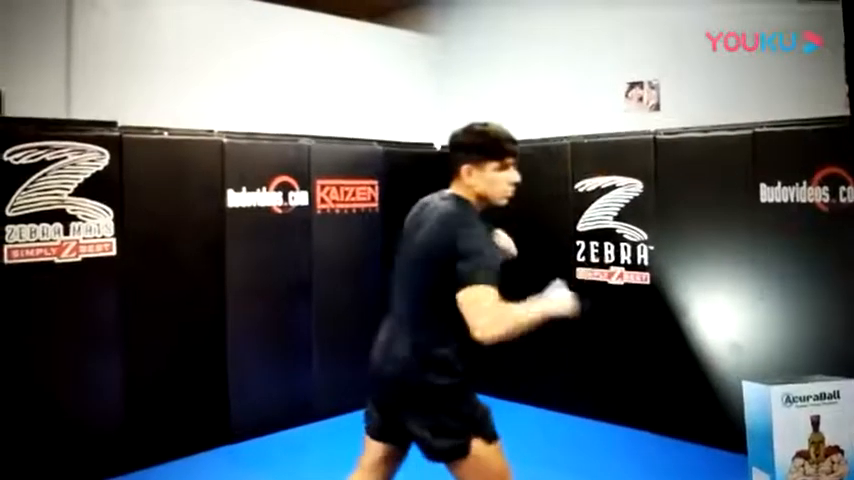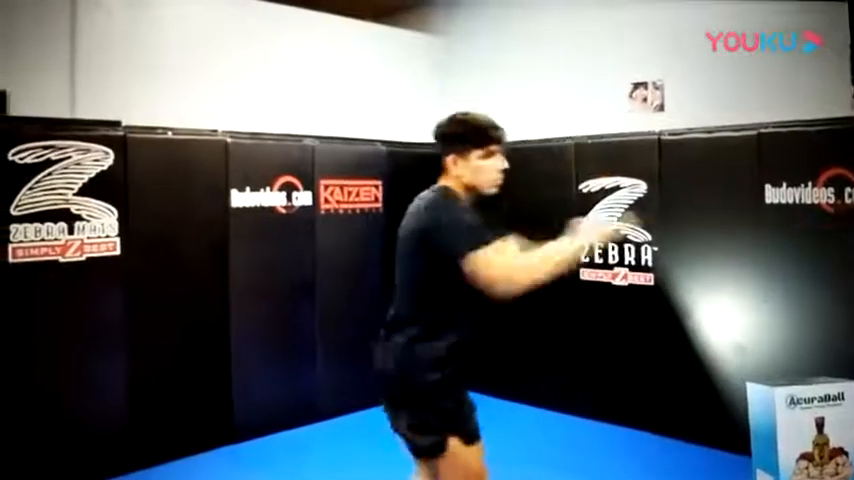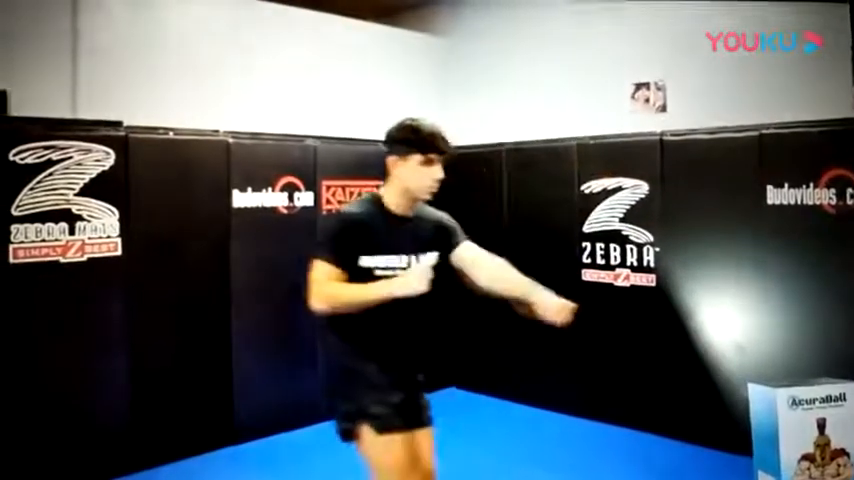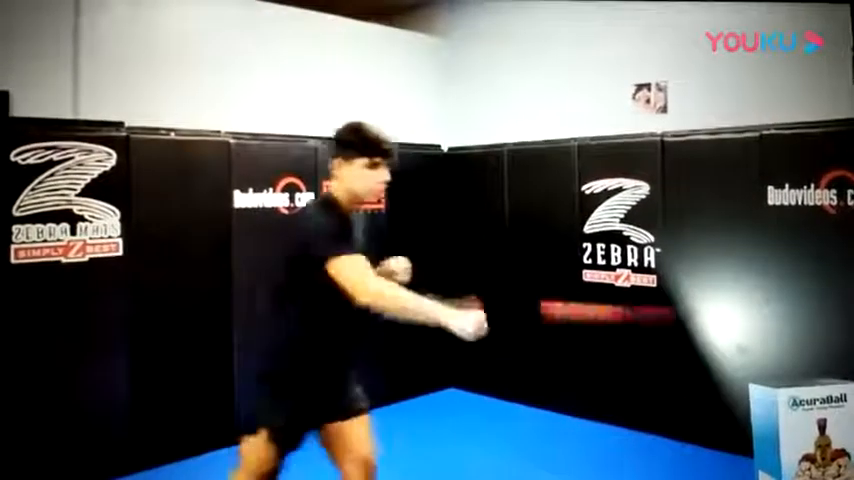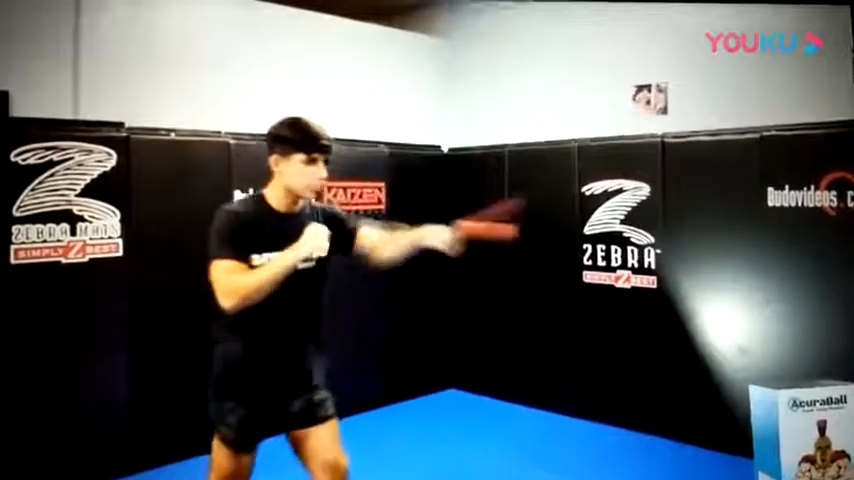
dt=0.4s
person 1, frame 1
left shoulder: (427, 209)
right shoulder: (468, 232)
right elbow: (486, 326)
left wrist: (492, 253)
right wrist: (547, 305)
left hip: (388, 365)
right hip: (430, 379)
person 1, frame 2
left shoulder: (431, 207)
right shoulder: (444, 217)
right elbow: (515, 276)
left wrist: (506, 261)
right wrist: (585, 235)
left hip: (410, 362)
right hip: (419, 371)
person 1, frame 3
left shoulder: (437, 225)
right shoulder: (351, 222)
left elbow: (486, 267)
right elbow: (320, 298)
left wrist: (539, 295)
right wrist: (396, 285)
left hip: (405, 370)
right hip: (357, 370)
person 1, frame 4
left shoulder: (346, 219)
right shoulder: (318, 220)
right elbow: (365, 293)
left wrist: (386, 272)
right wrist: (449, 315)
left hip: (335, 369)
right hip: (290, 370)
person 1, frame 5
left shoulder: (323, 219)
right shoulder: (235, 219)
left elbow: (382, 249)
right elbow: (230, 296)
left wrist: (425, 234)
right wrist: (296, 253)
left hip: (301, 372)
right hip: (243, 375)
